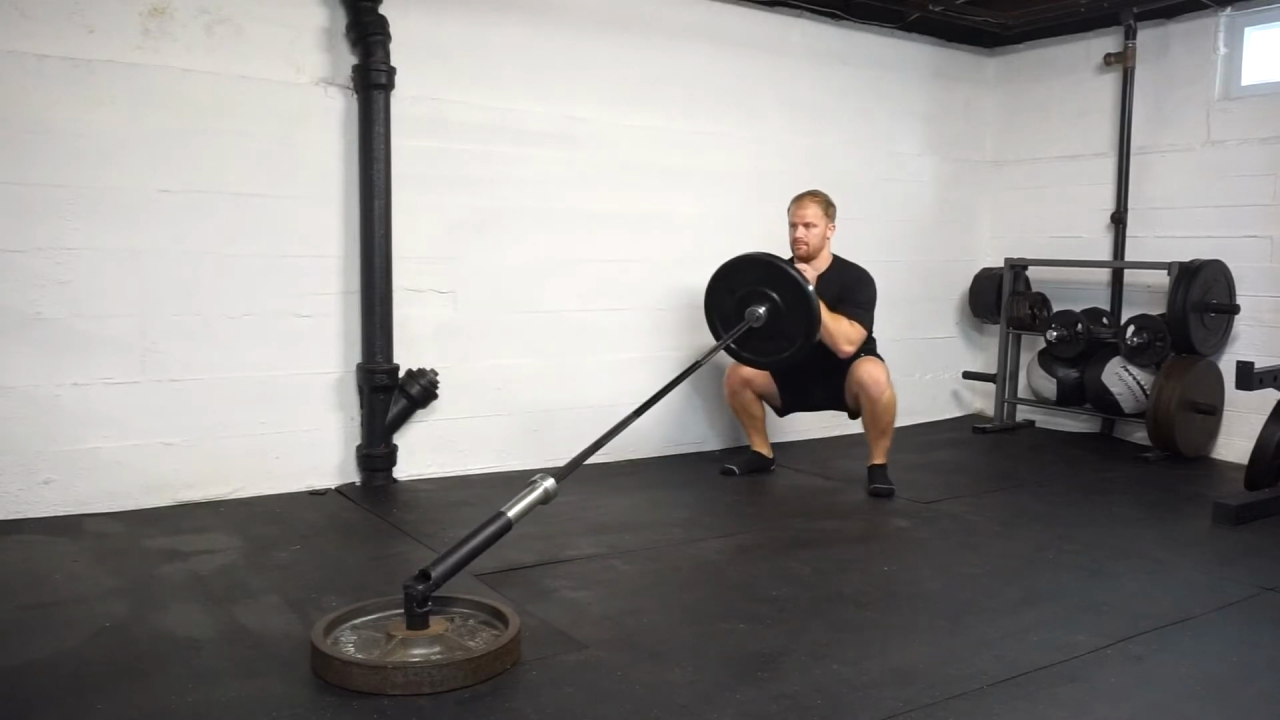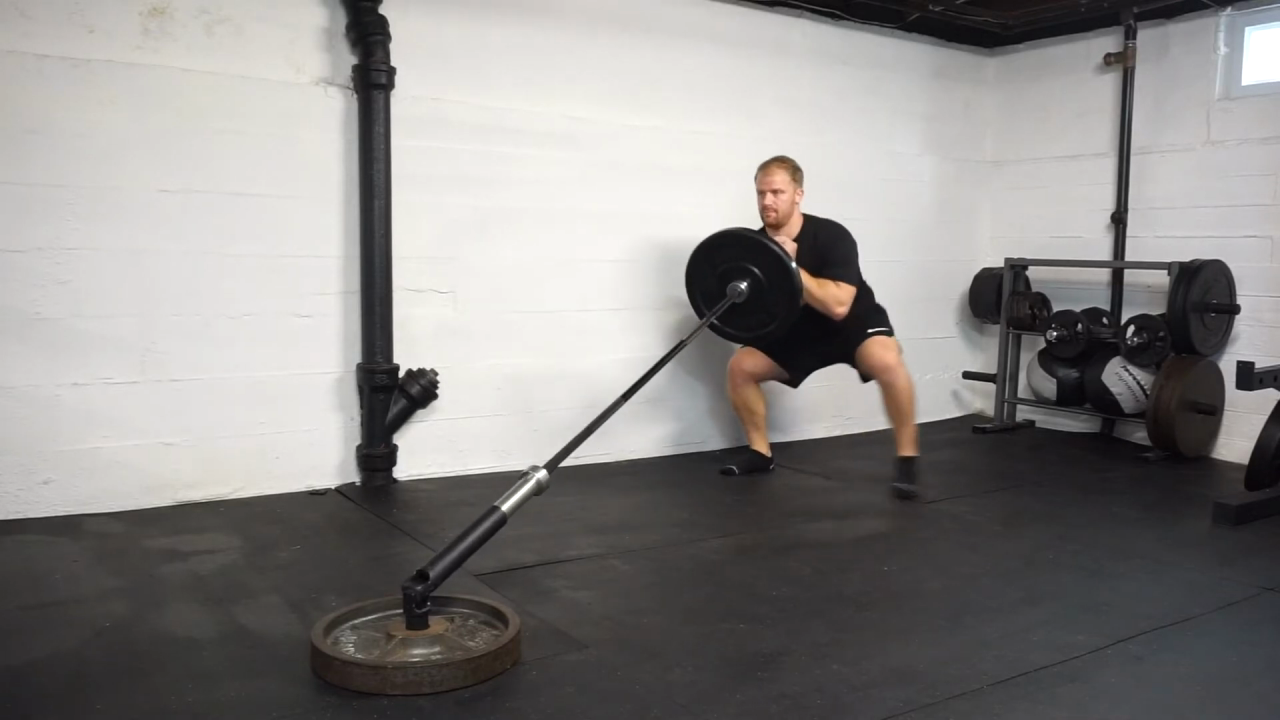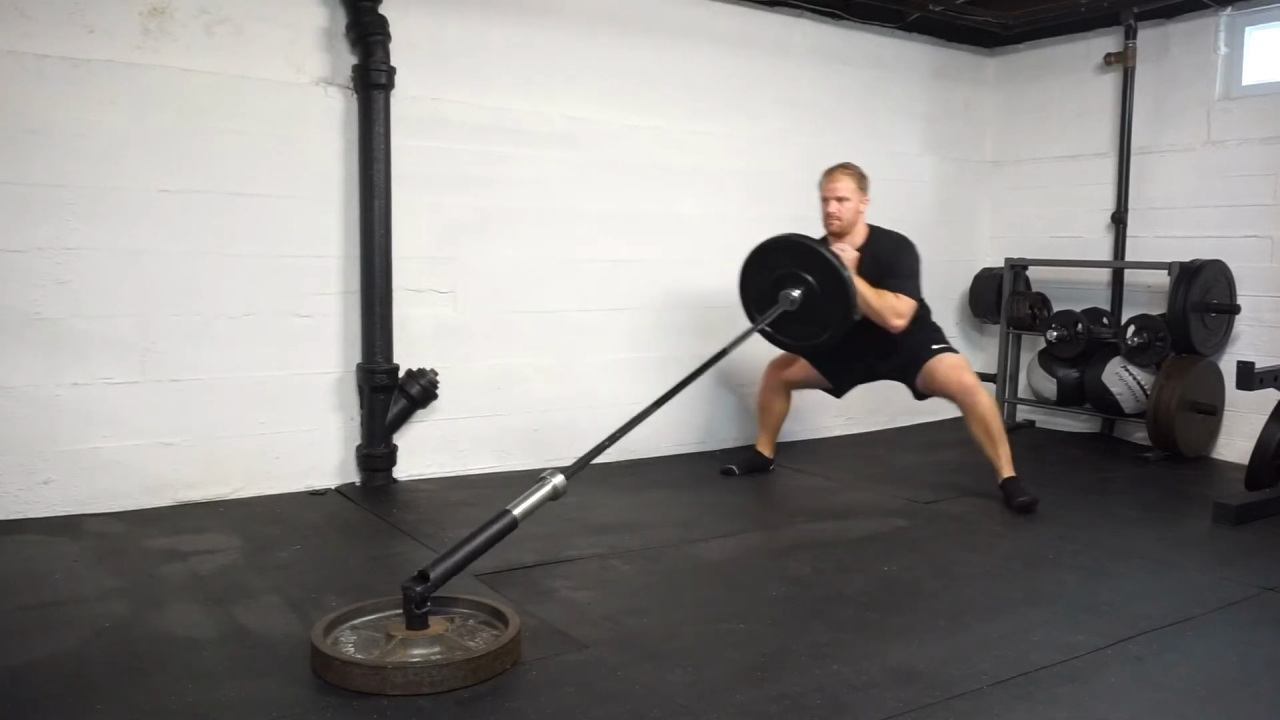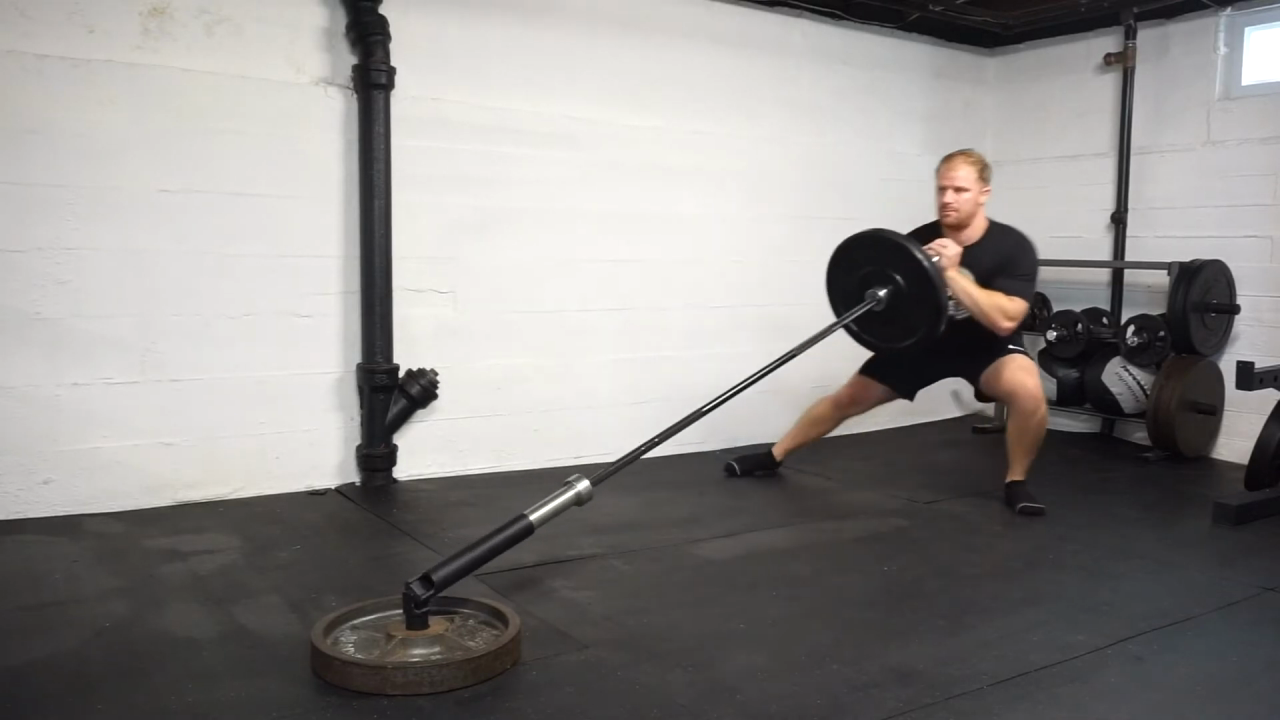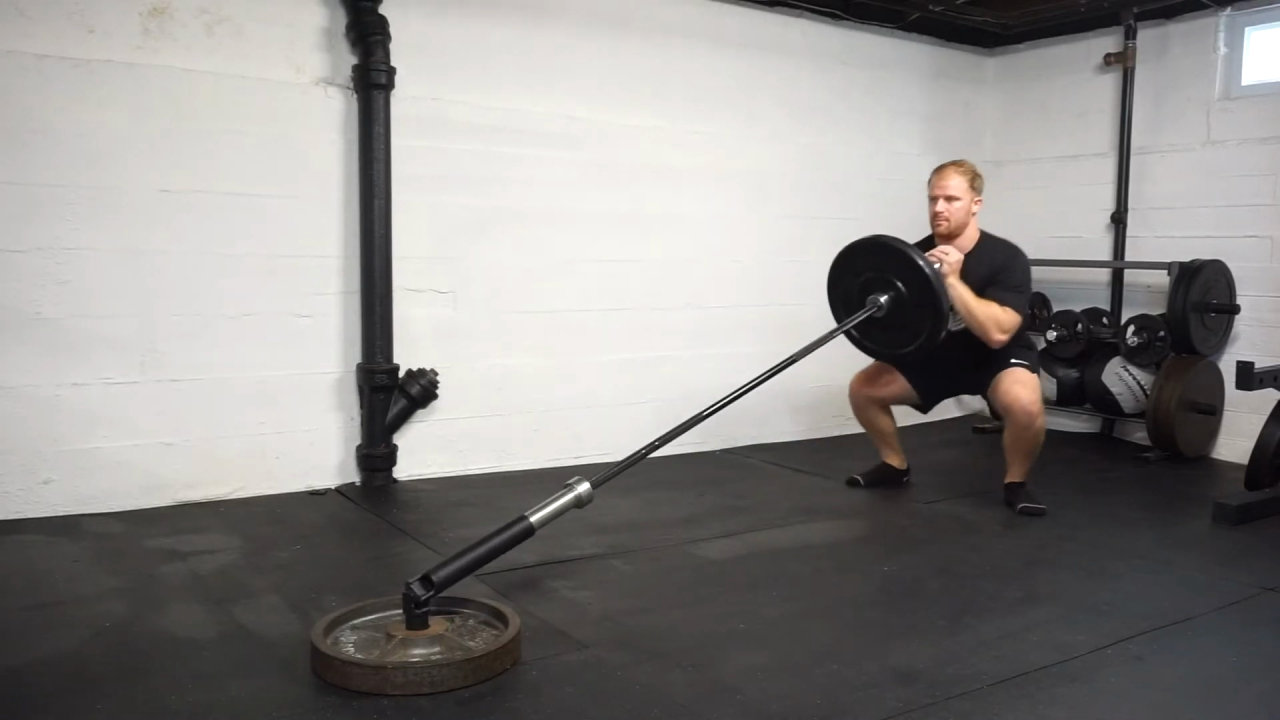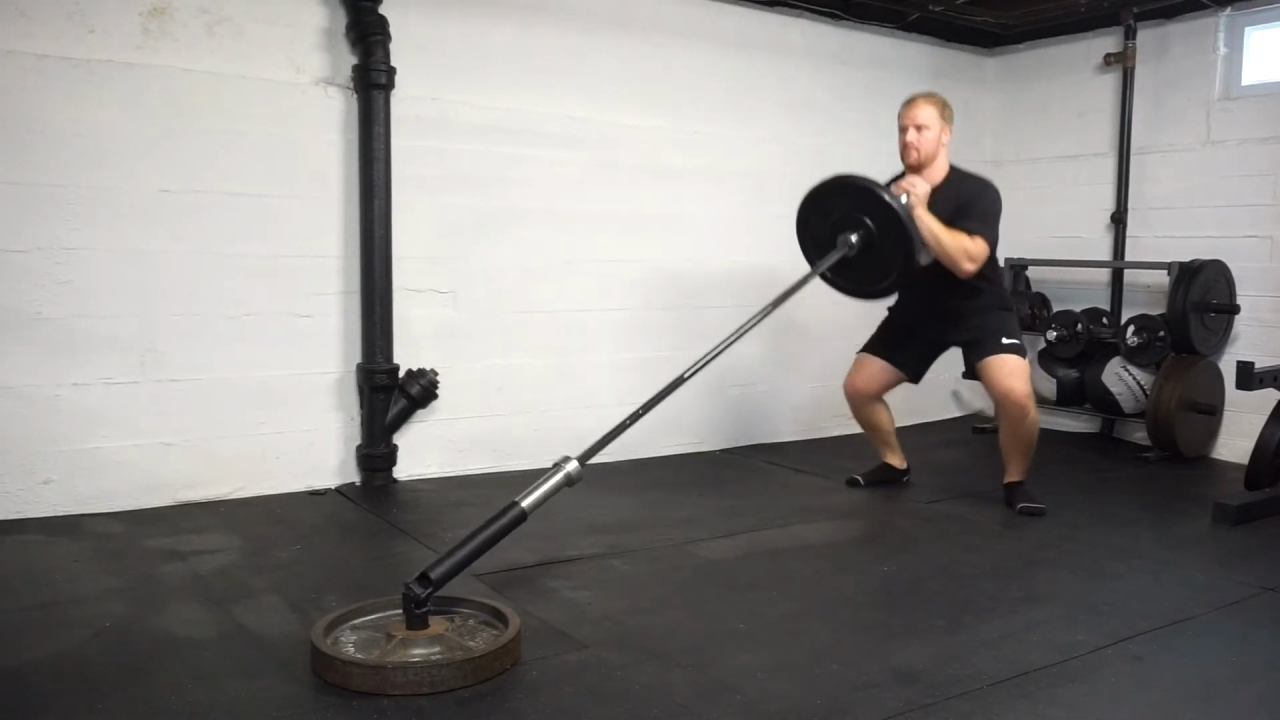
dt=0.5s
person 1, frame 1
left shoulder: (854, 279)
left elbow: (846, 345)
left hip: (845, 375)
right hip: (798, 371)
left knee: (873, 377)
right knee: (738, 375)
left ankle: (878, 465)
right ankle: (761, 452)
person 1, frame 2
left shoulder: (831, 237)
left elbow: (838, 306)
left hip: (854, 322)
right hip: (800, 328)
left knee: (886, 362)
right knee: (740, 367)
left ankle: (906, 457)
right ankle: (760, 451)
person 1, frame 3
left shoulder: (895, 249)
left elbow: (897, 319)
left wrist: (850, 275)
left hip: (908, 344)
right hip: (849, 342)
left knee: (964, 383)
right knee: (779, 371)
left ankle: (1008, 478)
right ankle: (762, 453)
person 1, frame 4
left shoulder: (1013, 248)
right shoulder: (917, 243)
left elbow: (1005, 321)
left wrist: (953, 273)
left hip: (986, 344)
left knee: (1027, 391)
right knee: (849, 398)
left ankle: (1016, 482)
right ankle: (775, 455)
person 1, frame 5
left shoulder: (1005, 259)
left elbow: (997, 333)
left wrist: (952, 280)
left hip: (999, 357)
right hip: (937, 354)
left knee: (1025, 404)
right knee: (864, 388)
left ankle: (1015, 483)
right ankle: (895, 465)
person 1, frame 6
left shoulder: (975, 192)
right shoulder: (892, 193)
left elbow: (967, 262)
left wrist: (921, 211)
left hip: (980, 310)
right hip: (916, 309)
left knee: (1015, 395)
right knee: (859, 385)
left ankle: (1015, 483)
right ankle: (895, 464)
